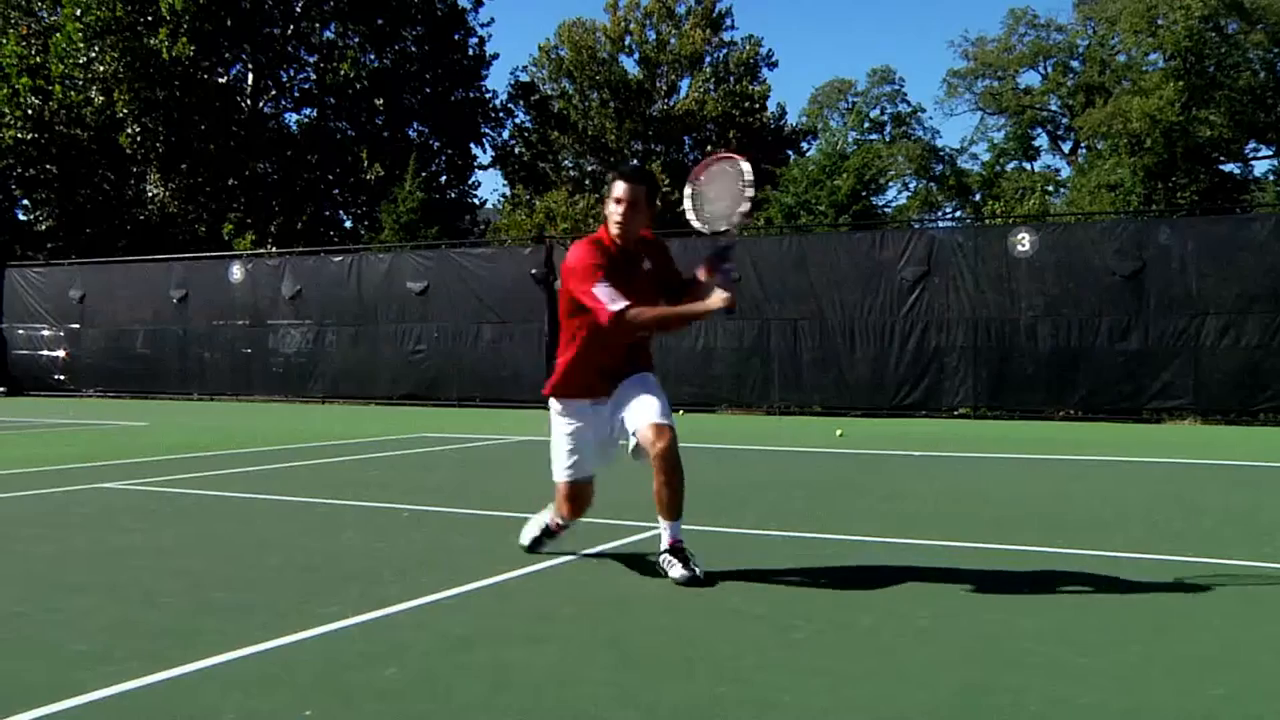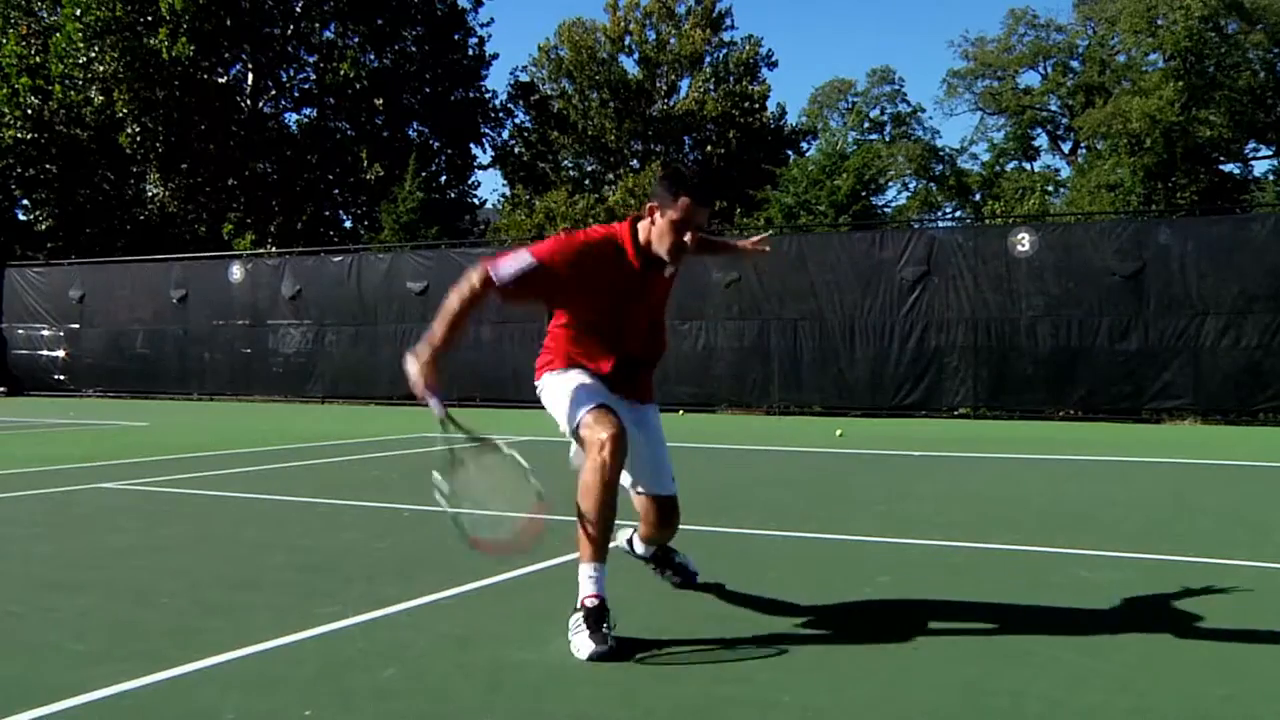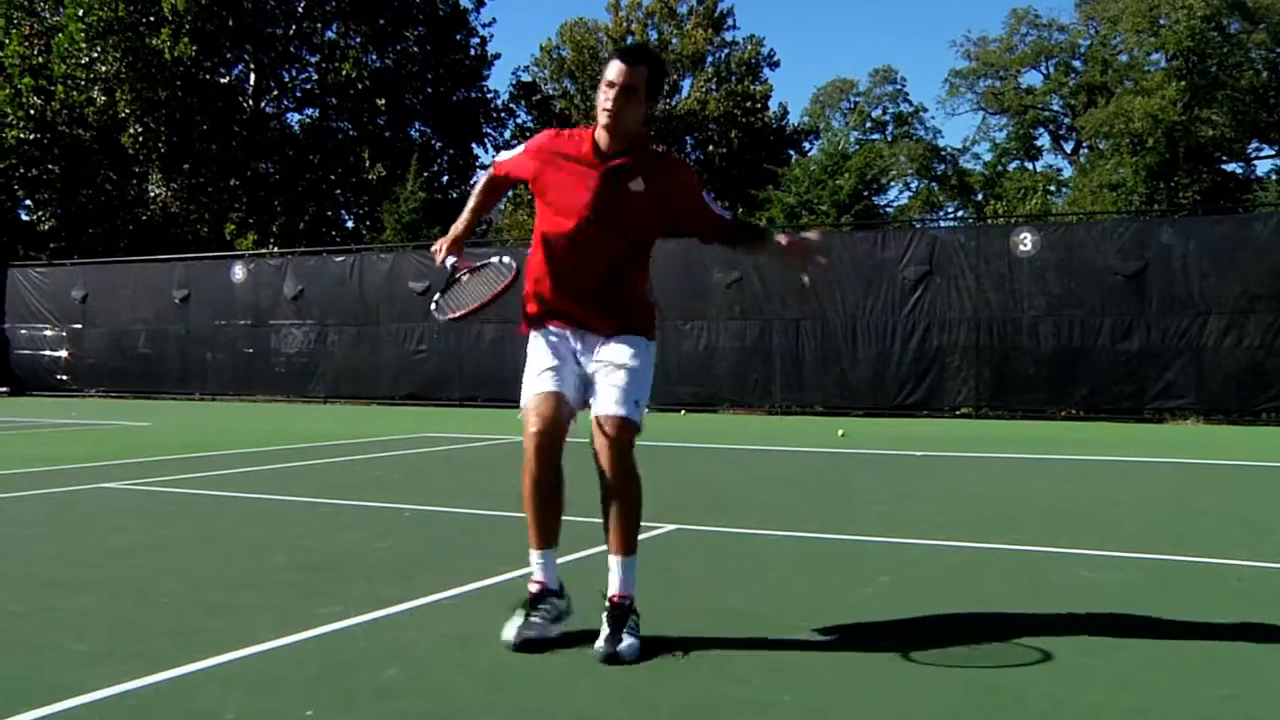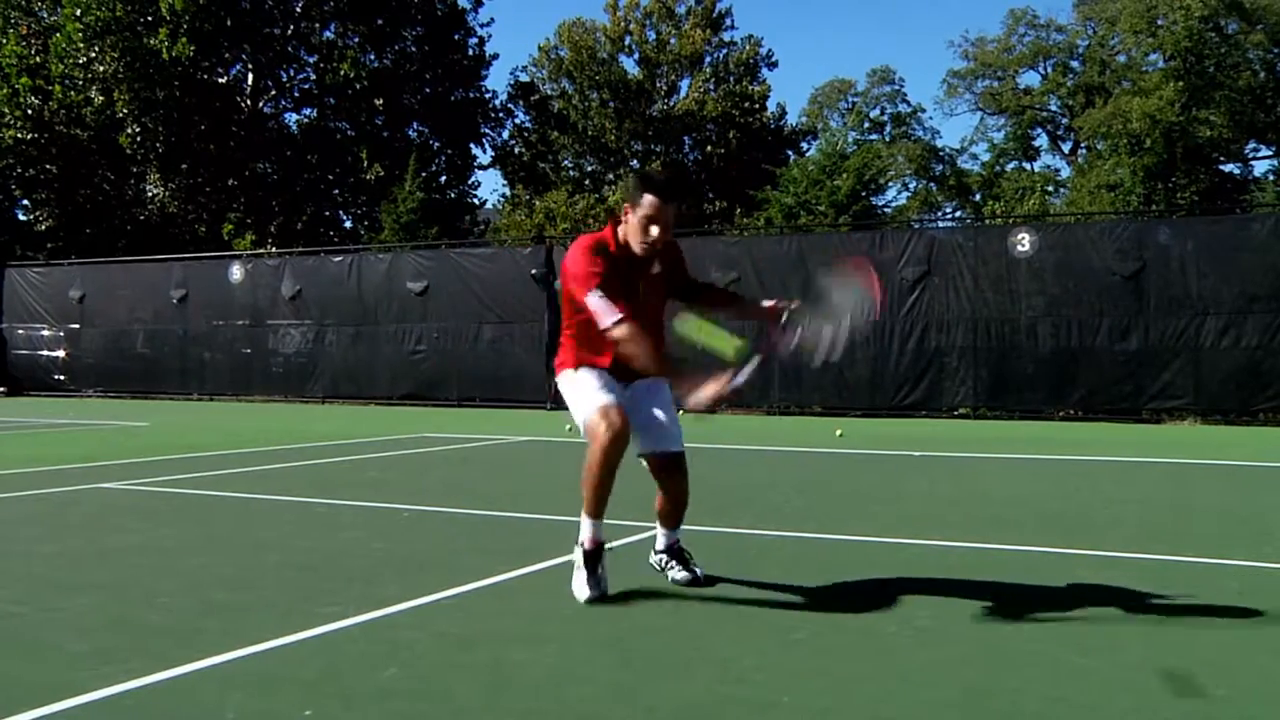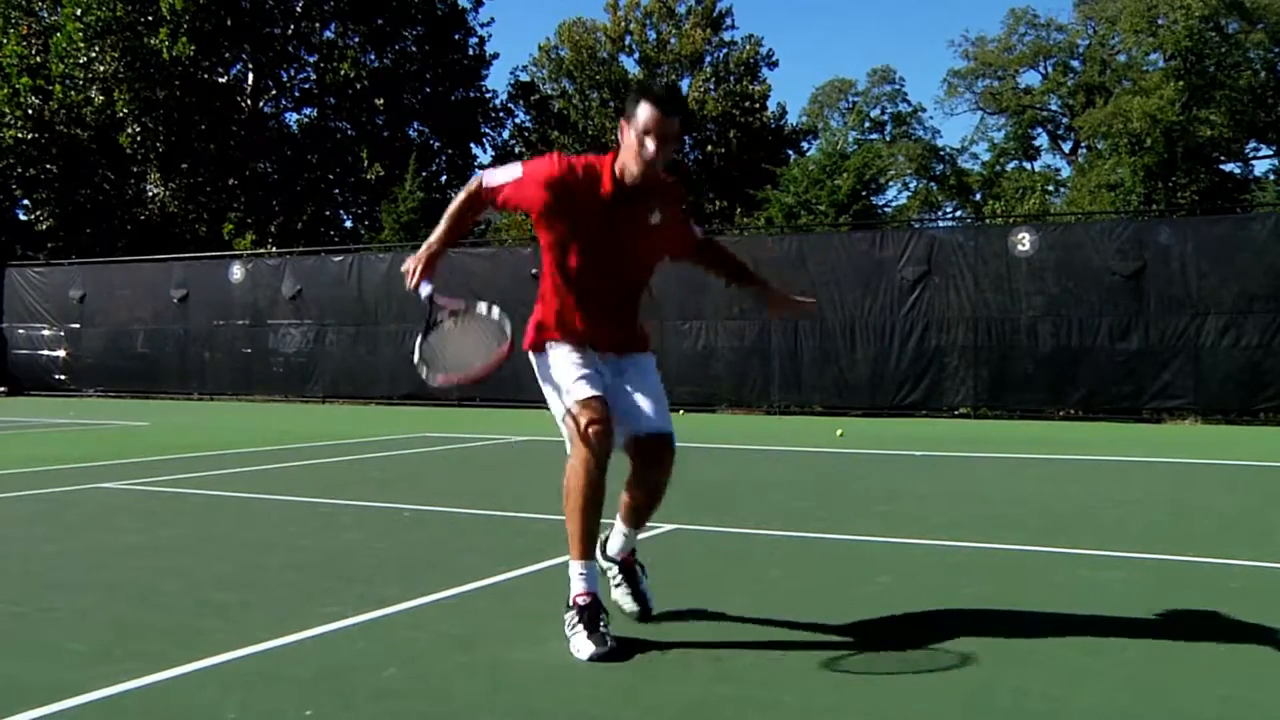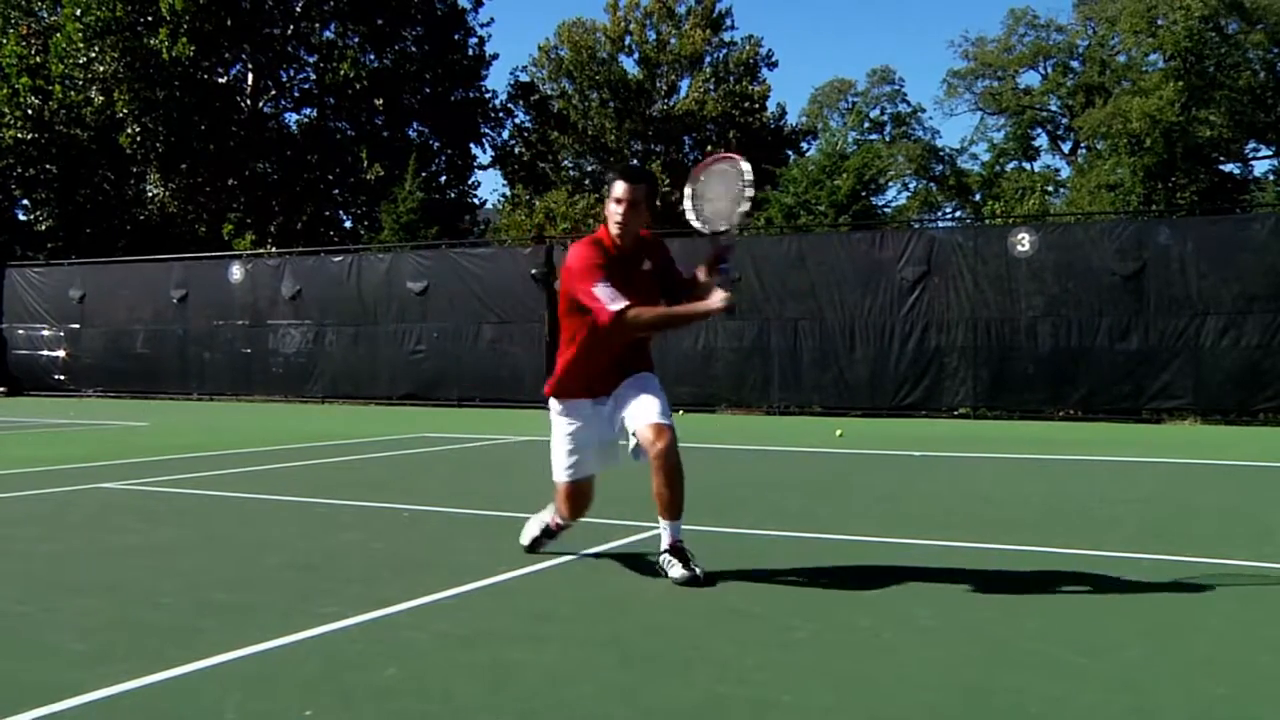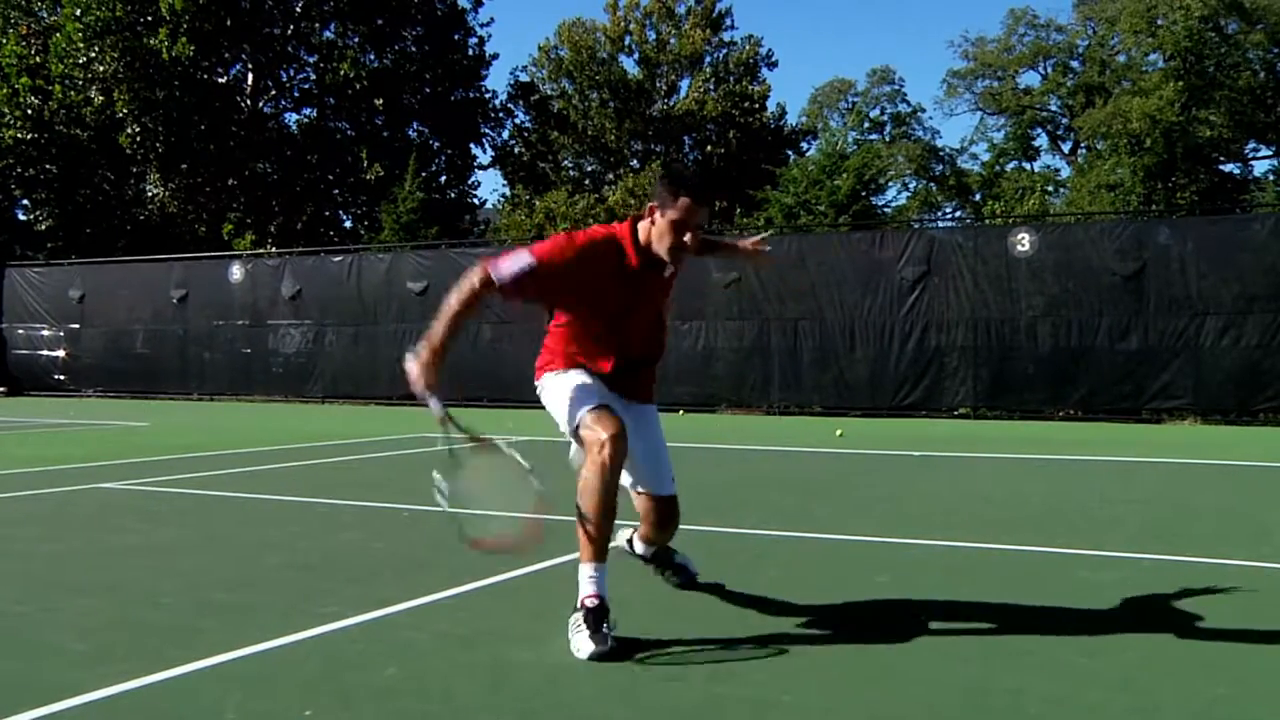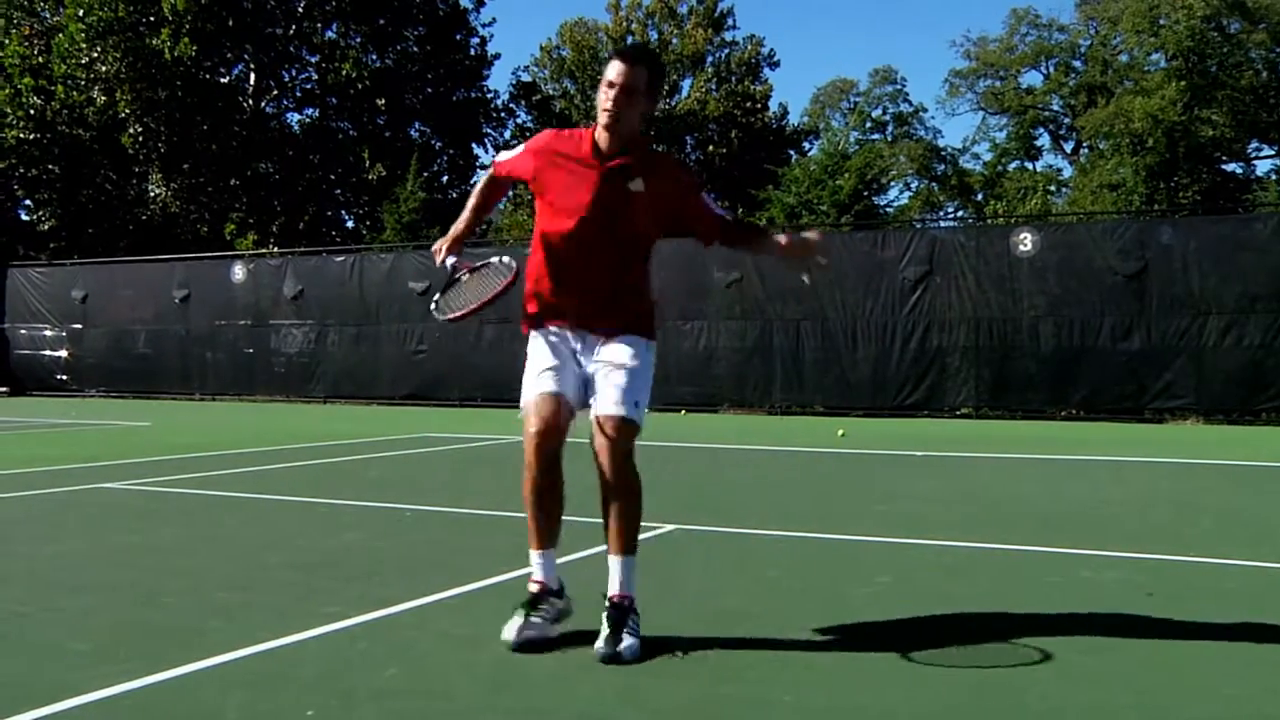
dt=0.4s
person 1, frame 1
left shoulder: (653, 247)
right shoulder: (581, 256)
left elbow: (671, 304)
right elbow: (629, 319)
left wrist: (706, 278)
right wrist: (705, 305)
left hip: (630, 377)
right hip: (575, 388)
left knee: (661, 440)
right knee: (574, 506)
left ankle: (672, 547)
right ankle: (555, 517)
person 1, frame 2
left shoulder: (665, 248)
right shoulder: (585, 249)
right elbow: (480, 278)
left wrist: (730, 247)
right wrist: (431, 347)
left hip: (633, 389)
right hip: (574, 376)
left knee: (663, 516)
right knee: (608, 437)
left ankle: (645, 543)
right ankle: (589, 604)
person 1, frame 3
left shoulder: (666, 171)
right shoulder: (549, 148)
left elbow: (724, 228)
right elbow: (495, 174)
left wrist: (778, 242)
right wrist: (459, 233)
left hip: (622, 332)
right hip: (557, 325)
left knee: (613, 439)
right knee: (541, 428)
left ankle: (621, 600)
right ankle: (544, 589)
person 1, frame 4
left shoulder: (666, 251)
right shoulder: (587, 258)
left elbow: (697, 291)
right elbow: (624, 335)
left wrist: (756, 308)
right wrist: (690, 388)
left hip: (642, 374)
right hip: (588, 368)
left knee: (671, 470)
right knee: (611, 426)
left ankle: (666, 548)
right ankle: (589, 545)
person 1, frame 5
left shoulder: (666, 202)
right shoulder: (559, 177)
left elbow: (703, 250)
right elbow: (477, 191)
left wrist: (763, 290)
right wrist: (430, 250)
left hip: (625, 351)
right hip: (561, 343)
left knee: (657, 455)
right knee: (593, 432)
left ankle: (620, 546)
right ankle: (581, 600)
person 1, frame 6
left shoulder: (654, 249)
right shoulder: (583, 256)
left elbow: (676, 300)
right elbow: (628, 319)
left wrist: (699, 284)
right wrist: (702, 307)
left hip: (629, 377)
right hip: (574, 388)
left knee: (661, 441)
right knee: (573, 507)
left ankle: (672, 546)
right ankle: (555, 517)
person 1, frame 7
left shoulder: (666, 247)
right shoulder: (585, 250)
right elbow: (484, 276)
left wrist: (731, 248)
right wrist: (432, 346)
left hip: (633, 389)
right hip: (573, 375)
left knee: (663, 517)
right knee: (608, 437)
left ankle: (645, 543)
right ankle: (589, 604)
person 1, frame 8
left shoulder: (665, 176)
right shoulder: (549, 149)
left elbow: (725, 229)
right elbow: (495, 173)
left wrist: (778, 242)
right wrist: (459, 232)
left hip: (622, 334)
right hip: (555, 325)
left knee: (613, 439)
right knee: (540, 431)
left ankle: (621, 600)
right ankle: (545, 590)
